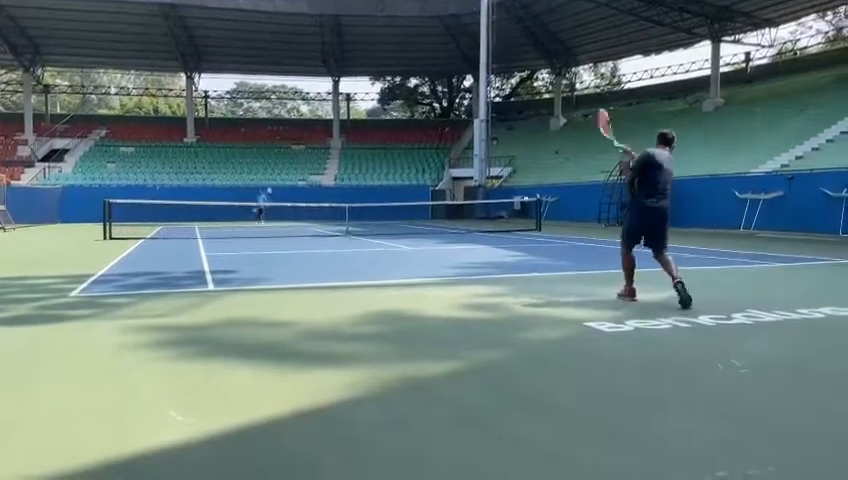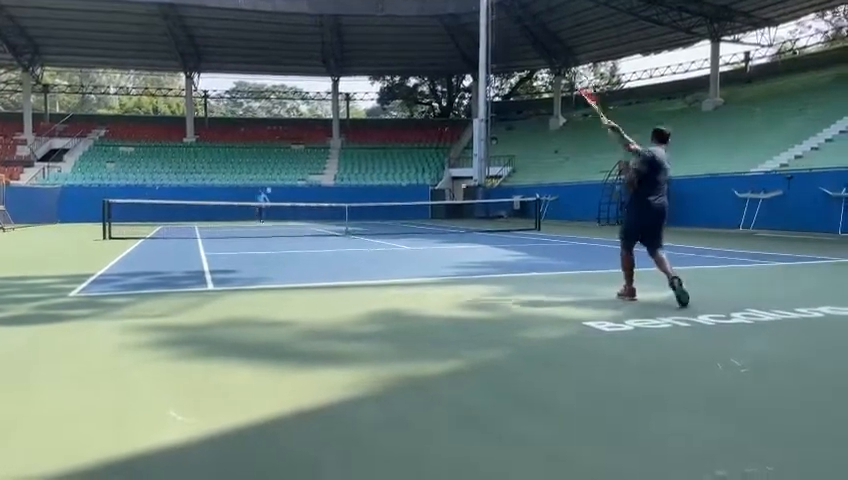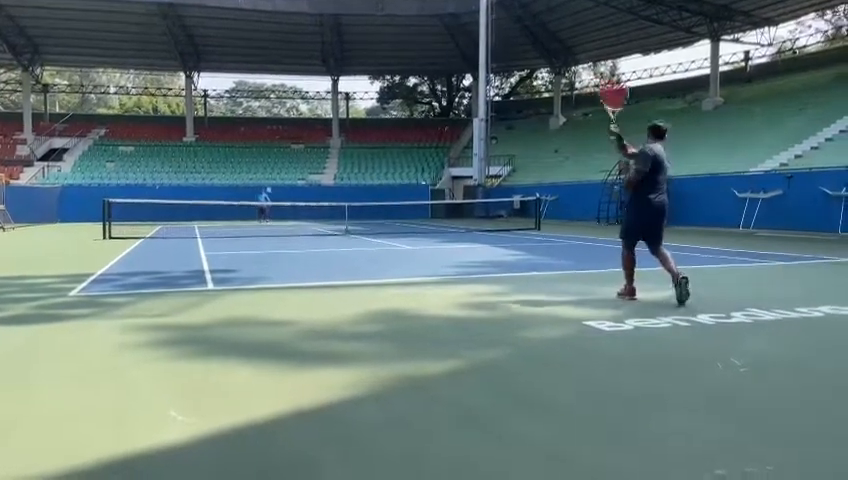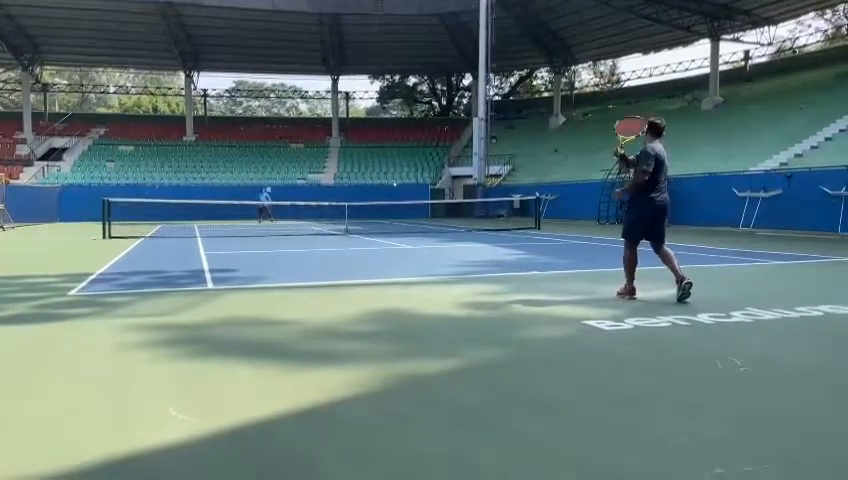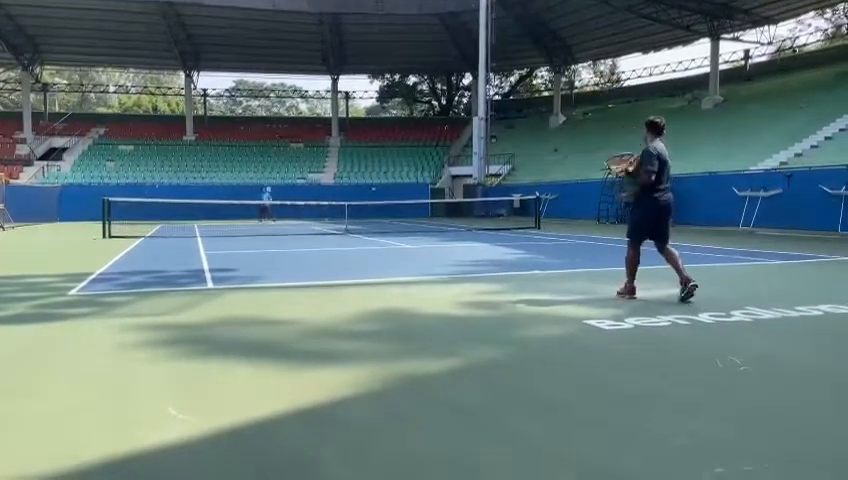
dt=0.1s
person 1, frame 1
left shoulder: (649, 154)
right shoulder: (668, 160)
left elbow: (630, 175)
right wrist: (632, 156)
left hip: (642, 208)
right hip: (662, 210)
left knee: (626, 247)
right knee: (661, 252)
left ankle: (629, 289)
right ankle: (677, 281)
person 1, frame 2
left shoulder: (649, 153)
right shoulder: (662, 157)
left elbow: (633, 177)
right elbow: (634, 148)
left wrist: (626, 172)
right wrist: (618, 131)
left hip: (640, 206)
right hip: (659, 207)
left knee: (626, 246)
right knee: (655, 249)
left ankle: (629, 288)
right ankle: (673, 278)
person 1, frame 3
left shoulder: (648, 150)
right shoulder: (659, 152)
left elbow: (635, 176)
right elbow: (629, 153)
left wrist: (625, 186)
right wrist: (619, 137)
left hip: (642, 204)
right hip: (659, 204)
left knee: (628, 245)
right knee: (656, 247)
left ankle: (629, 288)
right ankle: (677, 276)
person 1, frame 4
left shoulder: (649, 149)
right shoulder: (658, 149)
left elbow: (642, 177)
right elbow: (632, 163)
left wrist: (624, 191)
right wrist: (622, 156)
left hip: (643, 203)
right hip: (660, 203)
left knee: (630, 245)
right knee: (659, 246)
left ankle: (629, 287)
right ankle: (681, 278)
person 1, frame 5
left shoulder: (650, 149)
right shoulder: (660, 149)
left elbow: (648, 177)
right elbow: (639, 173)
left wrist: (631, 194)
left hip: (648, 203)
right hip: (664, 202)
left knee: (633, 245)
right knee: (664, 246)
left ankle: (629, 286)
right ankle: (686, 280)
